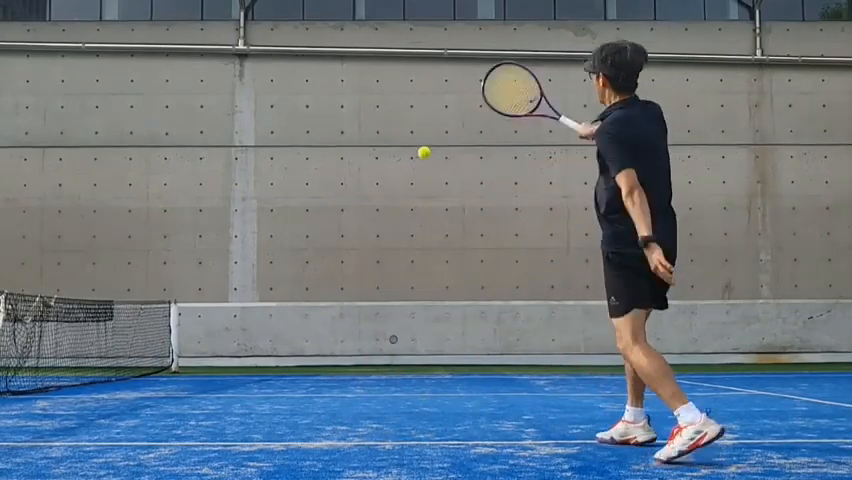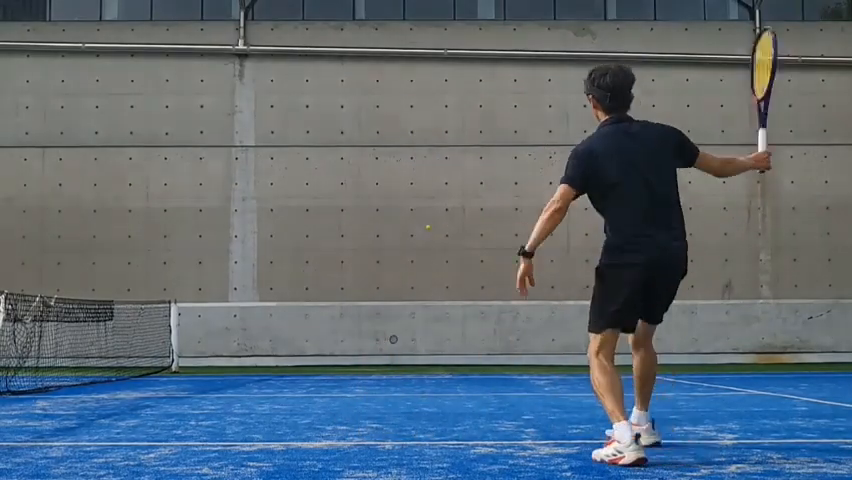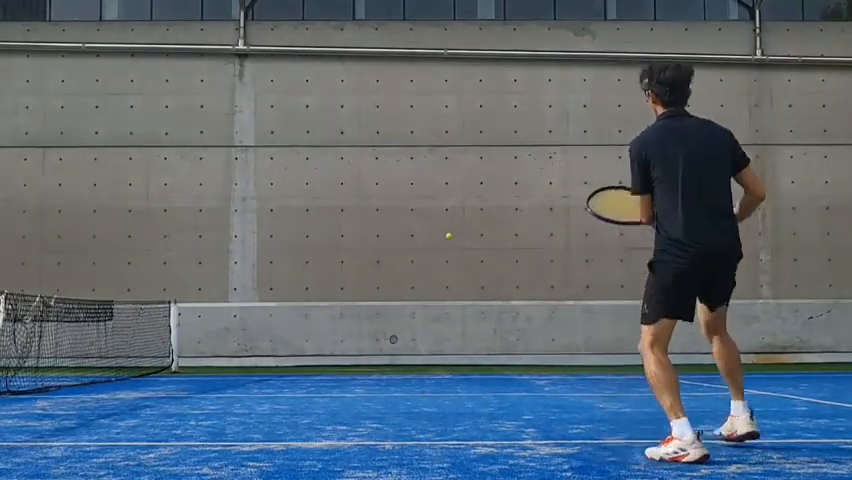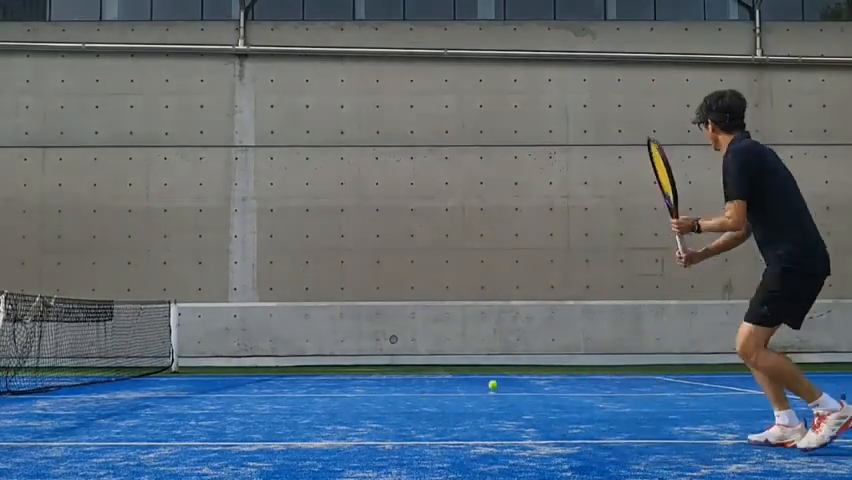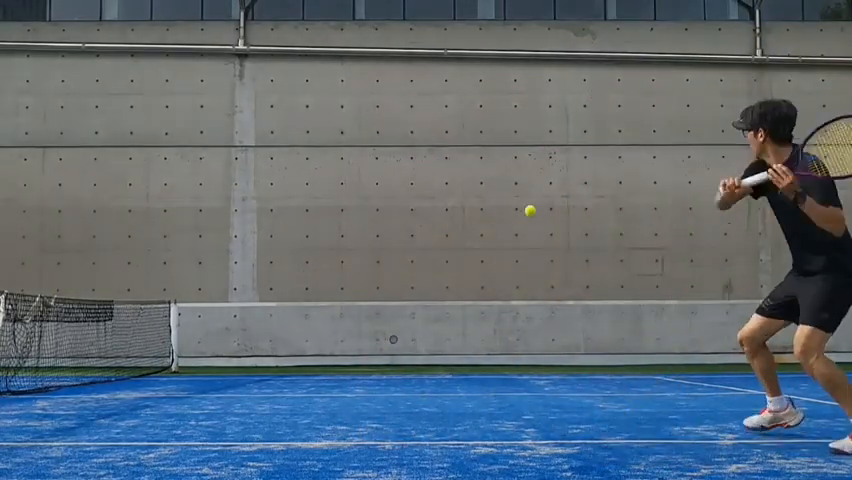
dt=0.4s
person 1, frame 1
left shoulder: (616, 129)
right shoulder: (649, 112)
left elbow: (632, 190)
left wrist: (647, 242)
right wrist: (594, 129)
left hip: (629, 245)
right hip: (658, 240)
left knee: (631, 341)
right knee: (634, 334)
left ankle: (696, 422)
right ankle: (634, 422)
person 1, frame 2
left shoulder: (588, 150)
right shoulder: (664, 135)
left elbow: (556, 207)
right elbow: (716, 166)
left wrist: (526, 253)
right wrist: (752, 162)
left hip: (624, 262)
right hip: (671, 258)
left knee: (598, 354)
right knee: (642, 339)
left ankle: (623, 439)
right ankle: (643, 422)
person 1, frame 3
left shoulder: (644, 144)
right shoulder: (719, 133)
left elbow: (644, 210)
right elbow: (756, 193)
right wrist: (733, 220)
left hip: (676, 255)
right hip: (723, 249)
left knee: (651, 347)
right knee: (716, 329)
left ankle: (683, 438)
right ankle: (743, 415)
person 1, frame 4
left shoulder: (738, 158)
right shoulder: (754, 154)
left elbow: (736, 221)
right elbow: (741, 228)
left wrist: (695, 224)
right wrist: (702, 253)
left hip: (795, 263)
right hip: (799, 262)
left knee: (750, 347)
right knee: (750, 344)
right ankle: (789, 425)
person 1, frame 5
left shoulder: (812, 169)
right shoulder: (759, 169)
right elbow: (725, 202)
left wrist: (798, 195)
right wrist: (728, 189)
right hip: (801, 273)
left knee: (807, 351)
right knee: (749, 339)
right ankle: (780, 408)
